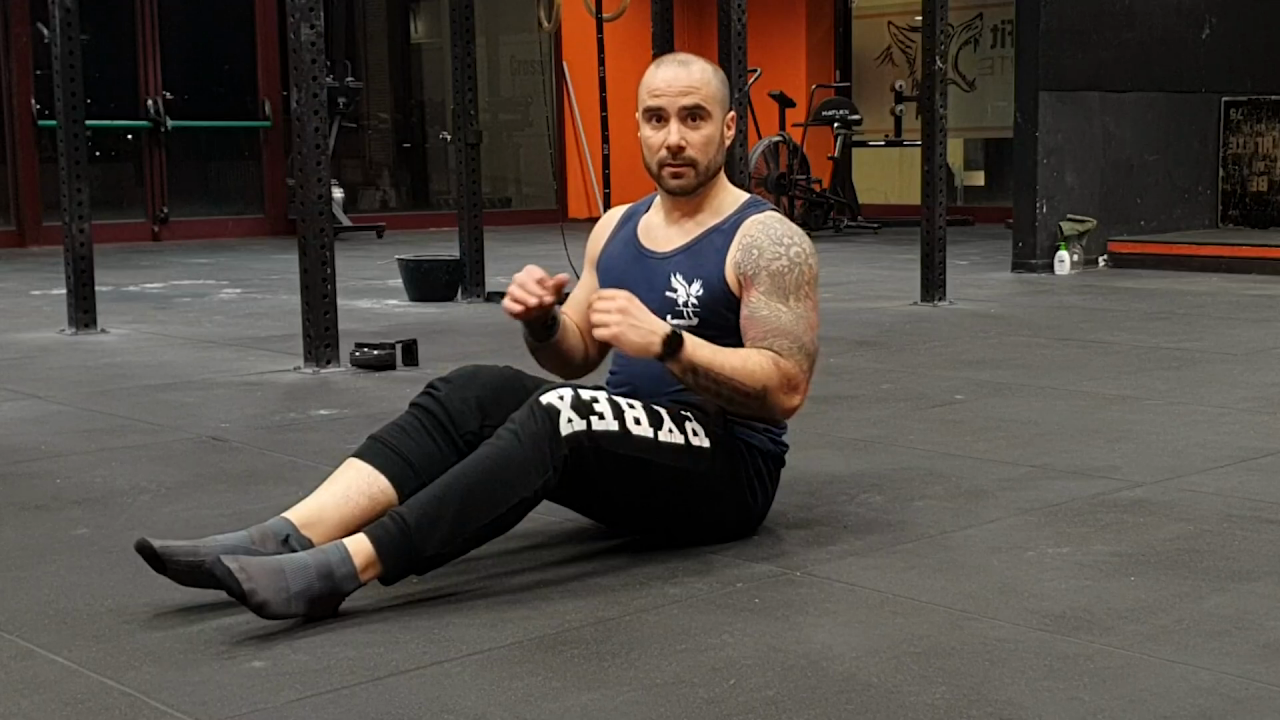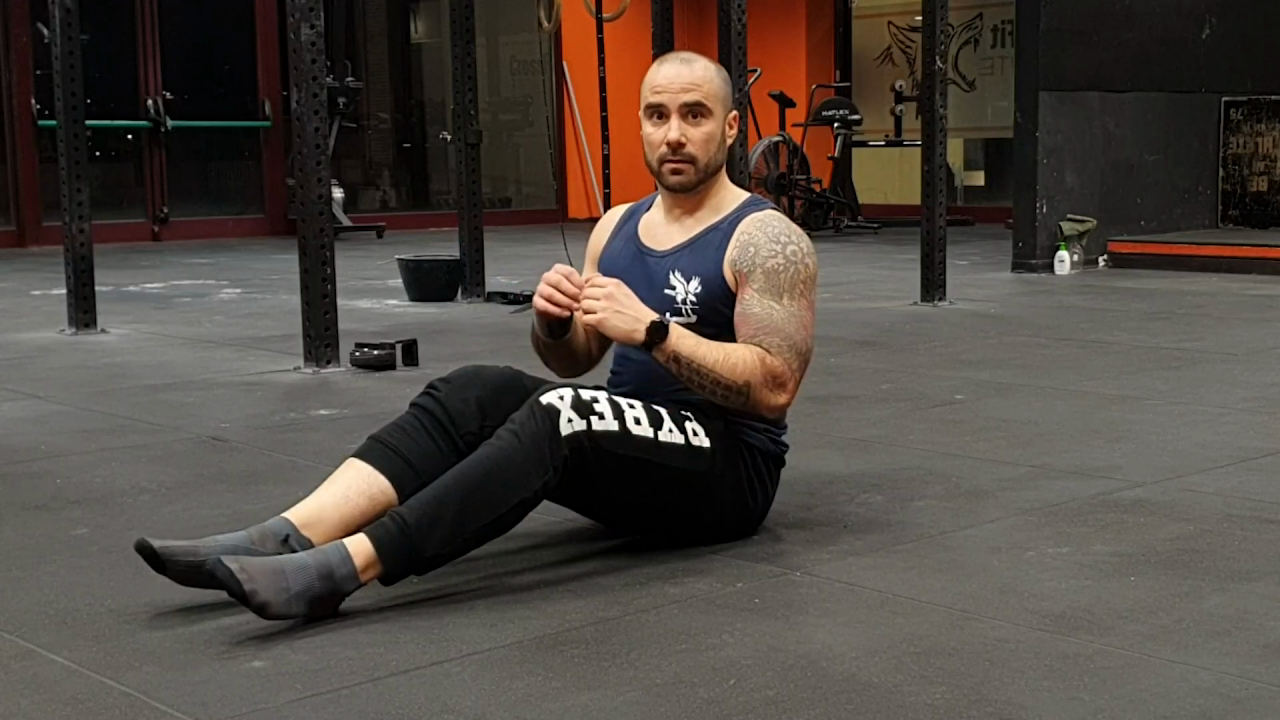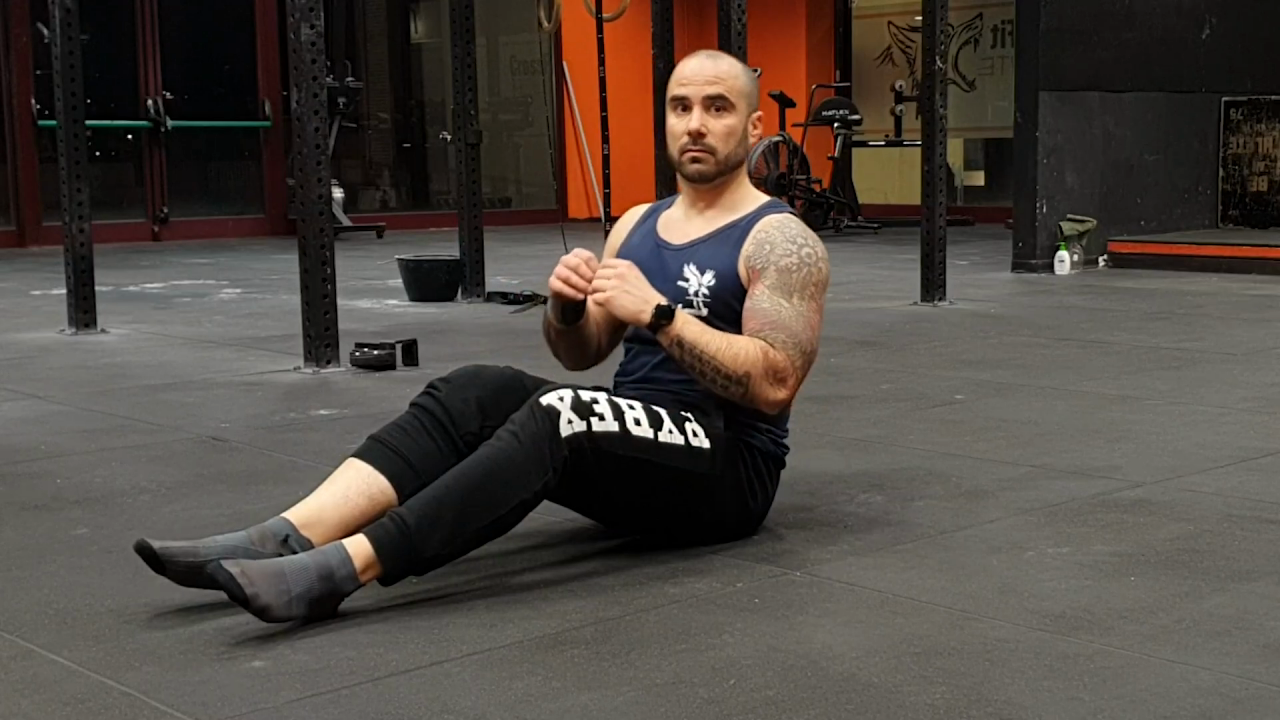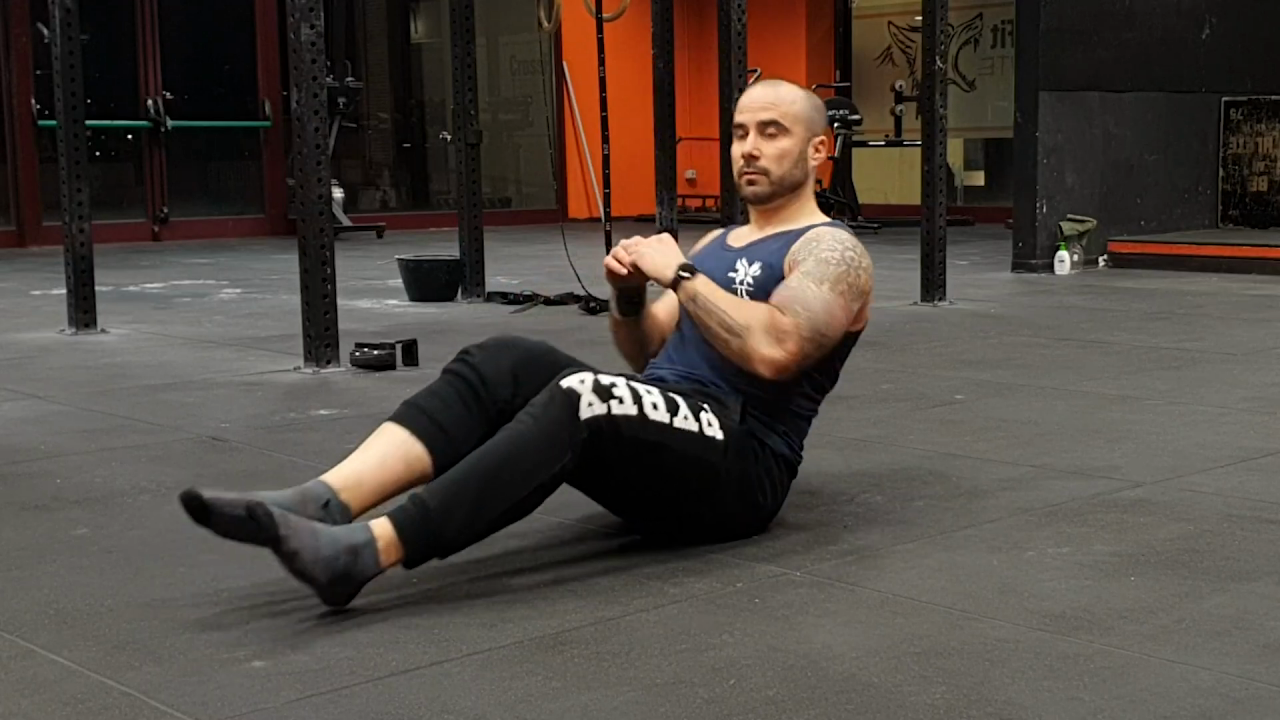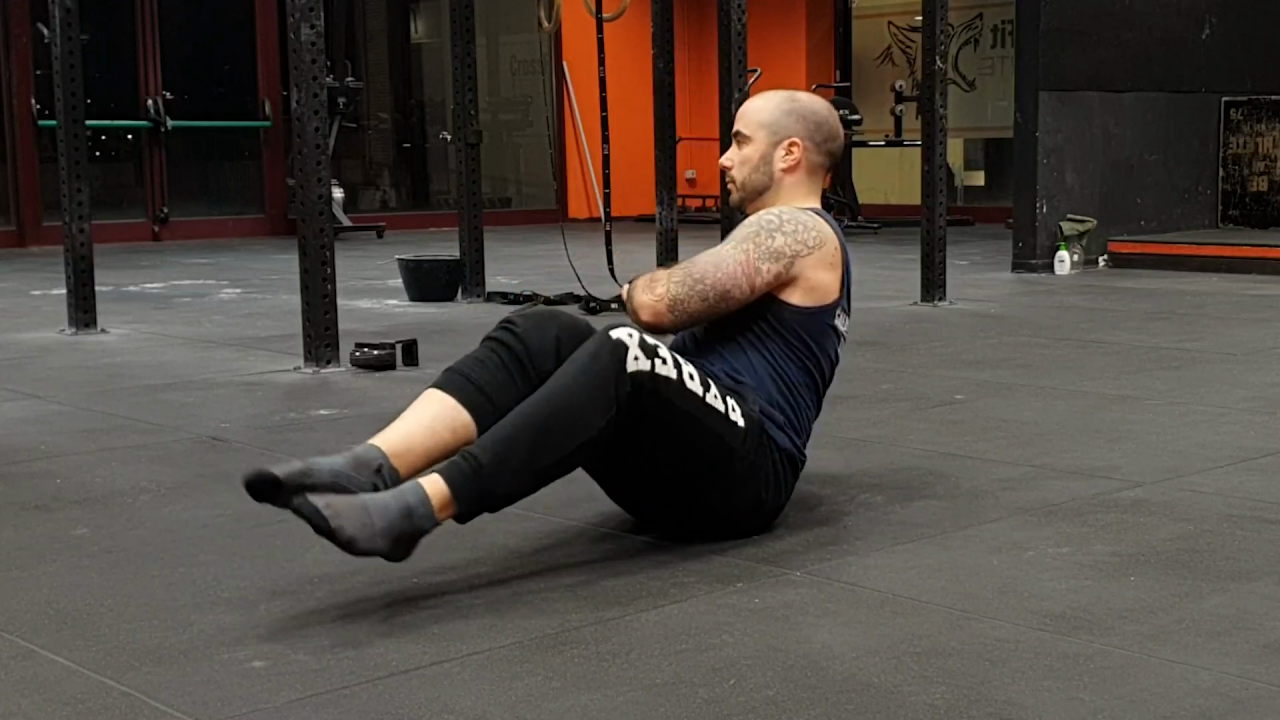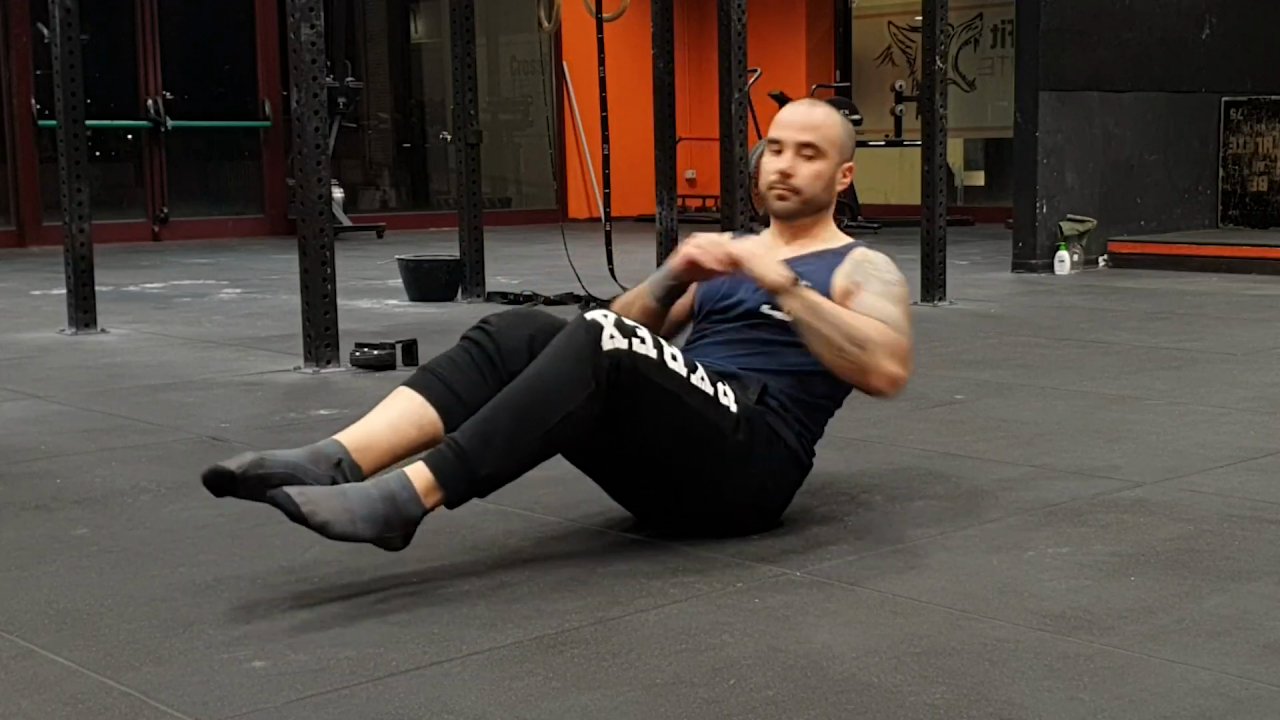
dt=0.4s
person 1, frame 1
left shoulder: (766, 242)
right shoulder: (616, 228)
left elbow: (786, 389)
right elbow: (576, 357)
left wrist: (667, 344)
right wrist: (539, 320)
left hip: (724, 472)
right hip: (626, 451)
left knee: (560, 416)
right knee: (476, 391)
left ankle: (342, 566)
right ankle: (286, 539)
person 1, frame 2
left shoulder: (766, 240)
right shoulder: (618, 227)
left elbow: (774, 389)
right elbow: (571, 363)
left wrist: (649, 329)
right wrist: (552, 318)
left hip: (726, 472)
right hip: (627, 449)
left knee: (562, 416)
right knee: (478, 393)
left ankle: (343, 568)
right ankle: (285, 539)
person 1, frame 3
left shoulder: (781, 242)
right shoulder: (638, 224)
left elbow: (773, 385)
right elbow: (581, 355)
left wrist: (656, 313)
right wrist: (568, 305)
left hip: (725, 472)
right hip: (631, 442)
left knee: (560, 417)
right knee: (476, 393)
left ankle: (340, 568)
right ankle: (282, 540)
person 1, frame 4
left shoulder: (832, 253)
right shoulder: (719, 244)
left elbow: (772, 352)
right elbow: (645, 354)
left wrist: (681, 274)
right wrist: (629, 292)
left hip: (738, 468)
right hip: (655, 441)
left knee: (582, 399)
right knee: (506, 364)
left ankle: (364, 551)
right ankle: (322, 502)
person 1, frame 5
left shoulder: (792, 231)
right shoulder: (777, 239)
left elbow: (657, 305)
left wrist: (641, 283)
right wrist: (659, 293)
left hip: (744, 469)
right hip: (669, 455)
left knee: (625, 351)
right knee: (542, 333)
left ankle: (415, 508)
right ankle: (369, 469)
person 1, frame 6
left shoulder: (863, 268)
right shoulder: (738, 251)
left elbow: (886, 371)
right elbow: (633, 329)
left wrist: (781, 282)
right wrist: (678, 271)
left hip: (747, 463)
right hip: (662, 455)
left knee: (601, 341)
right knee: (520, 335)
left ankle: (402, 499)
right ankle: (330, 463)
